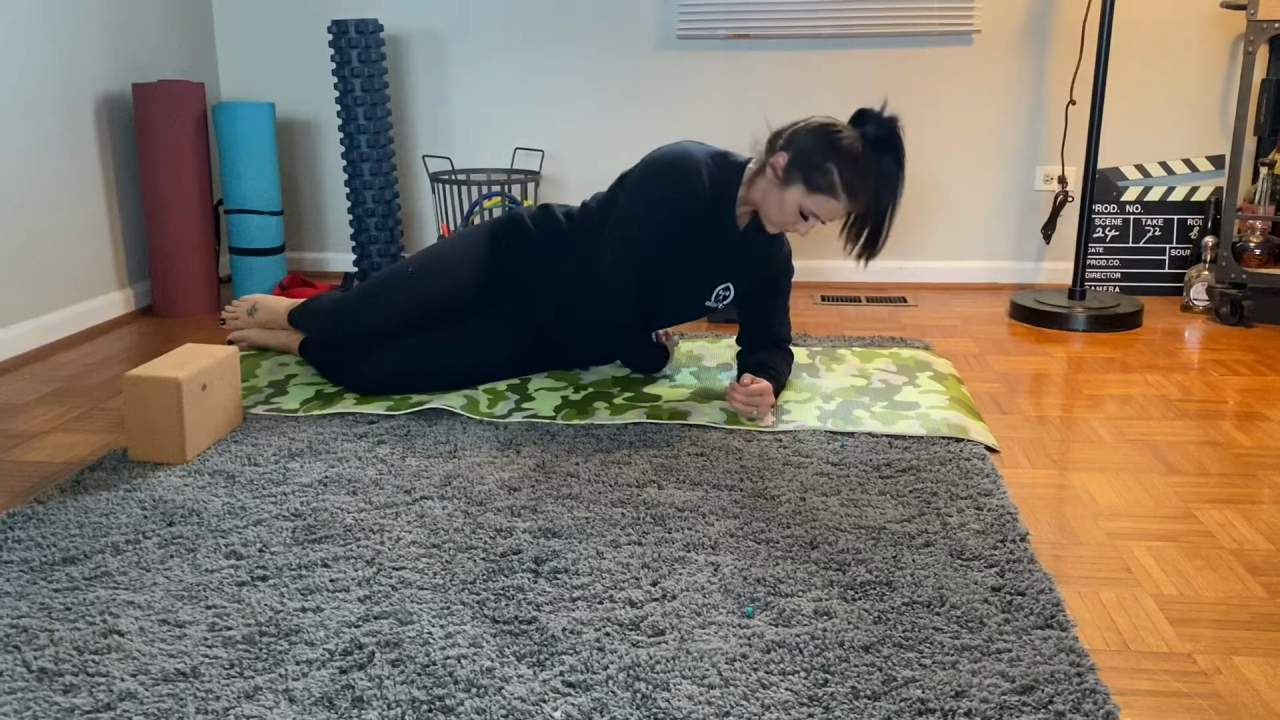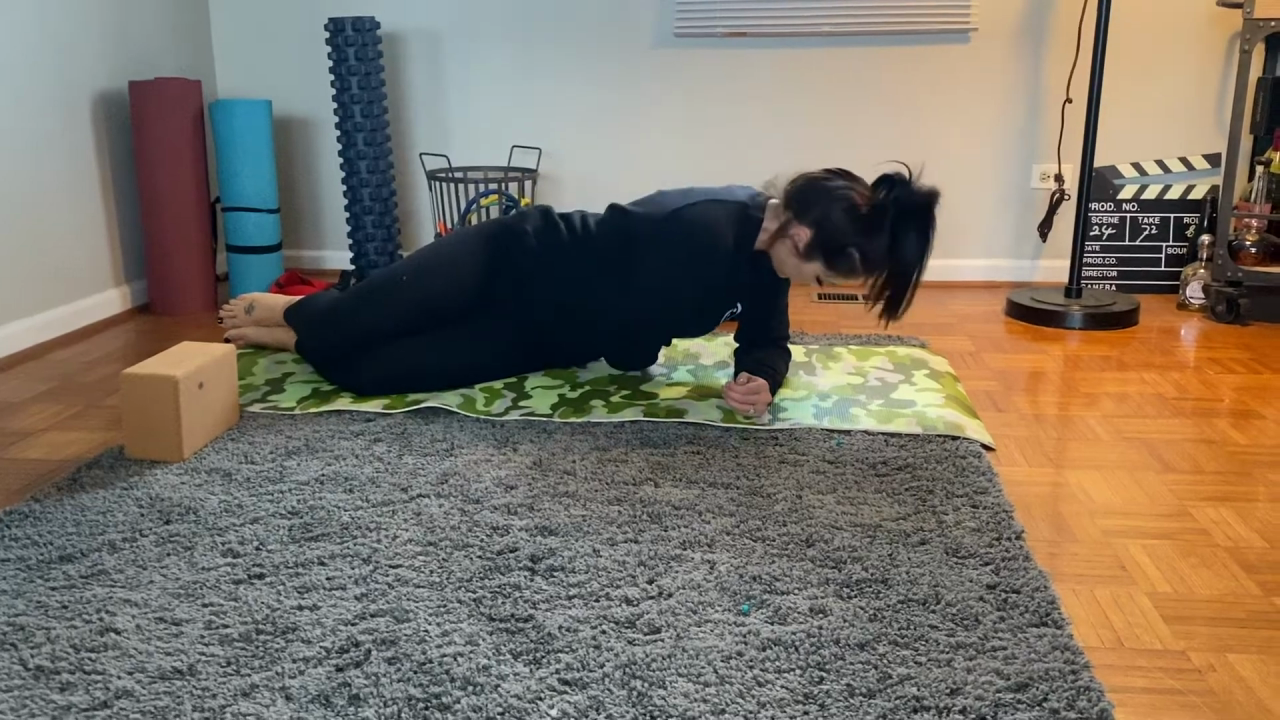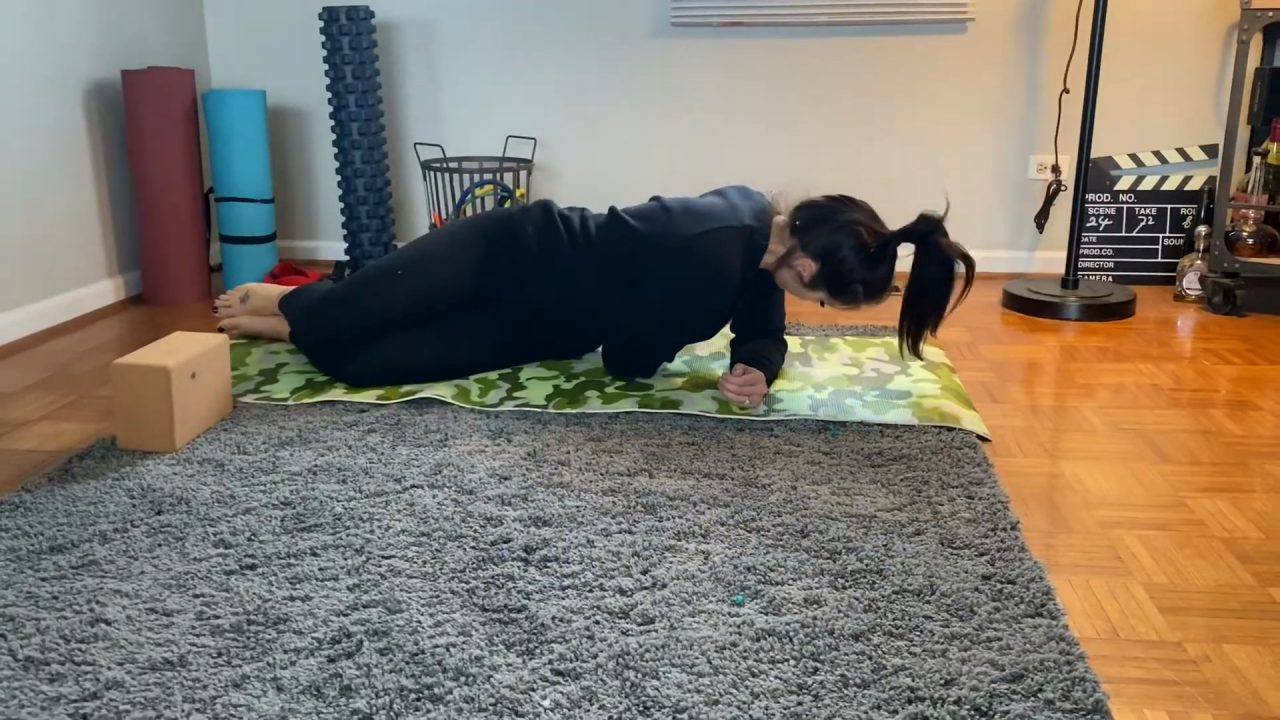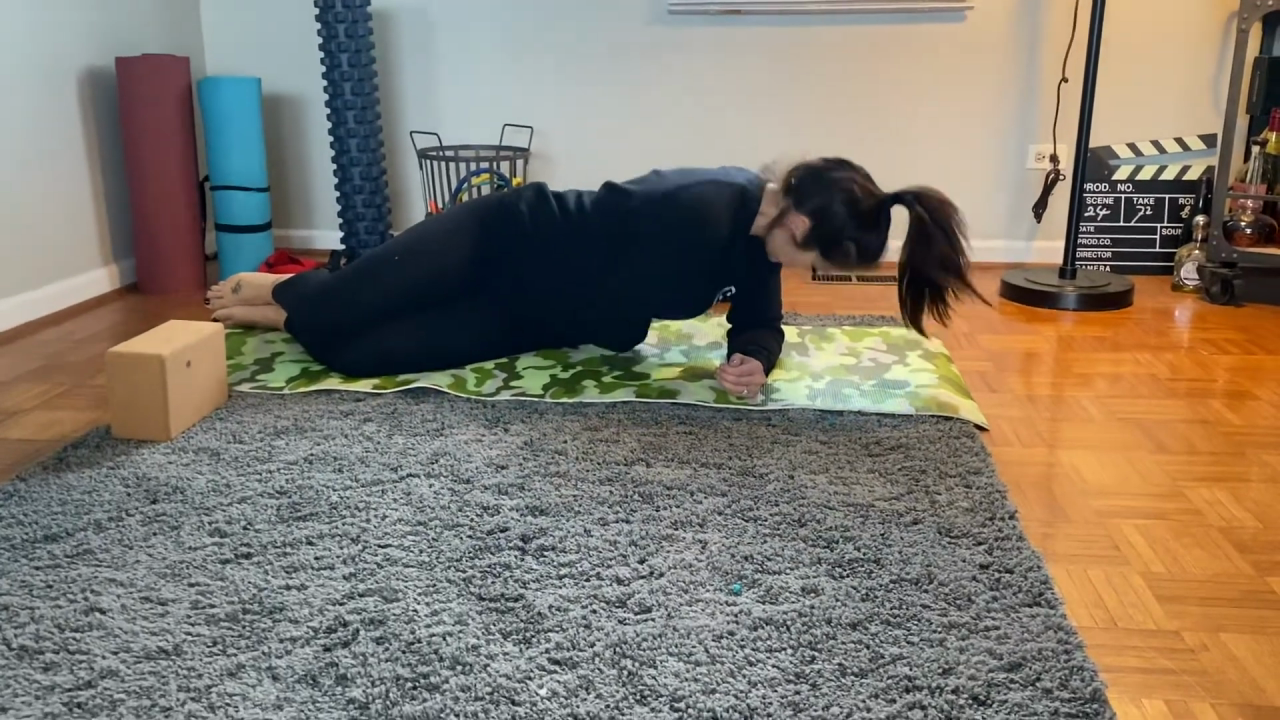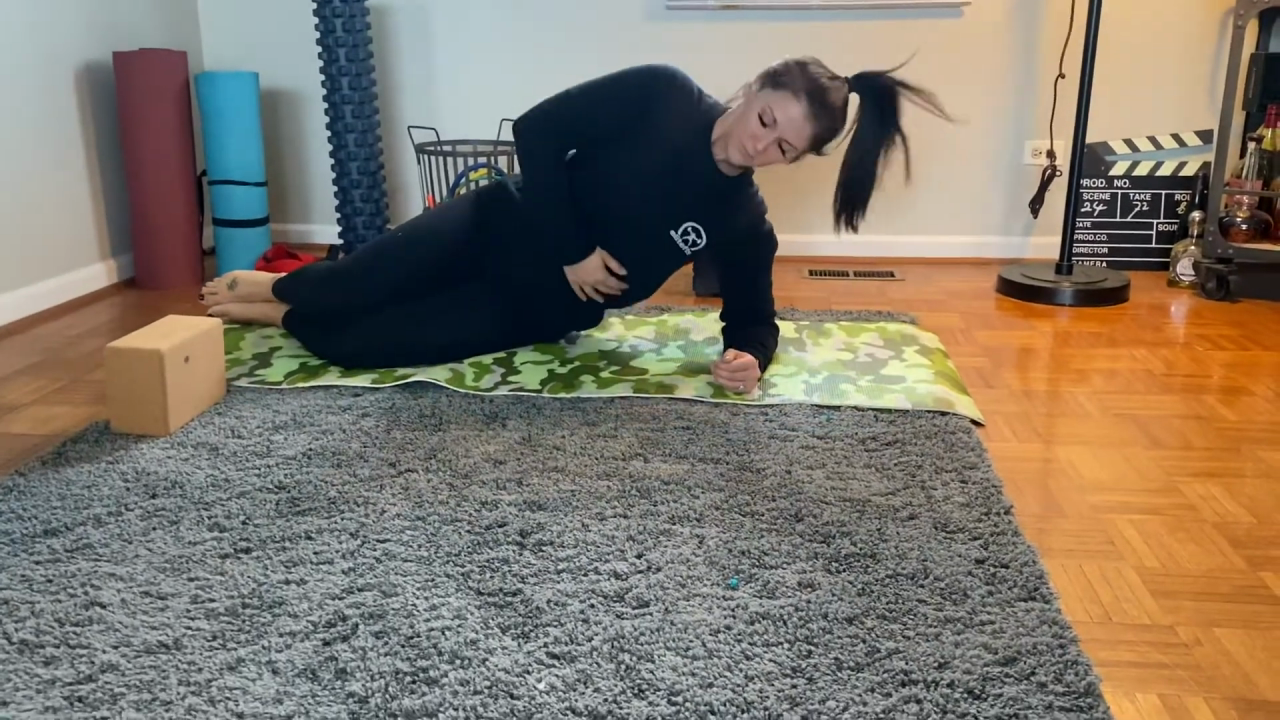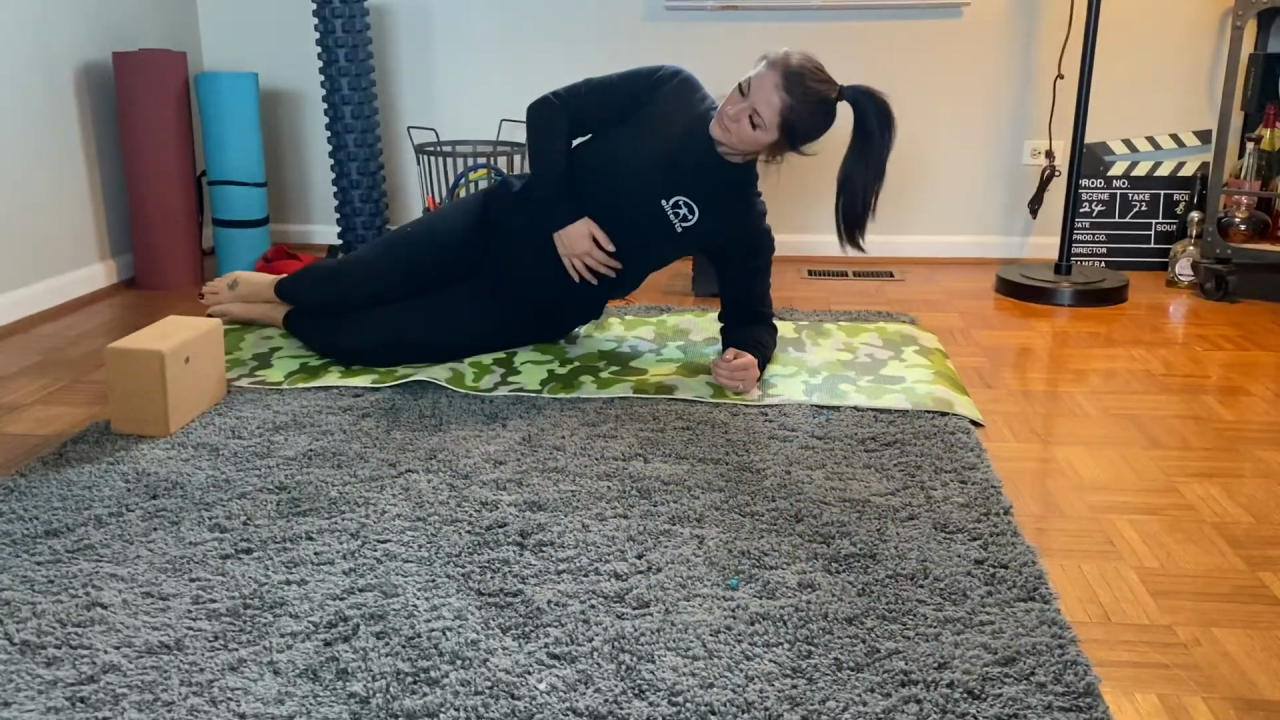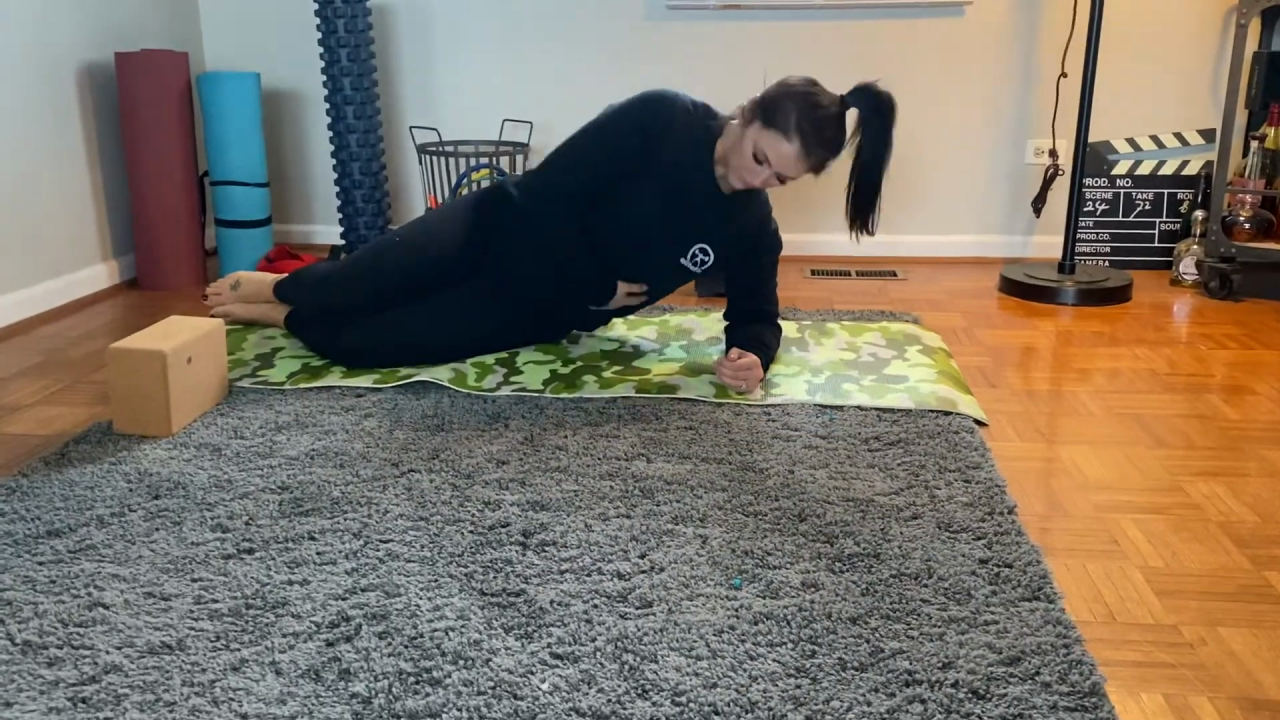
dt=0.7s
person 1, frame 1
left shoulder: (767, 257)
right shoulder: (681, 175)
left elbow: (770, 342)
right elbow: (609, 287)
left wrist: (762, 382)
right wrist: (651, 356)
left hip: (550, 342)
right hip: (509, 259)
left knee: (368, 373)
right knee: (353, 324)
left ankle: (290, 344)
right ankle: (289, 312)
person 1, frame 2
left shoulder: (764, 248)
right shoulder: (707, 232)
left elbow: (767, 342)
right elbow: (629, 343)
left wrist: (758, 380)
right wrist: (652, 351)
left hip: (544, 337)
right hip: (507, 262)
left knee: (364, 372)
right knee: (347, 327)
left ankle: (283, 336)
right ankle: (288, 312)
person 1, frame 3
left shoulder: (760, 223)
right shoulder: (712, 260)
left elbow: (763, 331)
right elbow: (629, 358)
left wrist: (754, 372)
right wrist: (659, 336)
right hip: (506, 253)
left knee: (361, 365)
right knee: (345, 316)
left ankle: (280, 324)
right ankle: (277, 302)
person 1, frame 4
left shoulder: (755, 228)
right shoulder: (705, 214)
left elbow: (758, 321)
right elbow: (613, 325)
left wrist: (750, 361)
right wrist: (645, 310)
left hip: (537, 318)
right hip: (499, 240)
left knee: (357, 355)
right knee: (341, 309)
left ankle: (273, 315)
right ankle: (273, 288)
person 1, frame 5
left shoulder: (743, 225)
right shoulder: (662, 94)
left elbow: (751, 315)
right elbow: (538, 127)
left wrist: (748, 358)
right wrist: (572, 250)
left hip: (537, 309)
right hip: (498, 223)
left knee: (359, 345)
right knee: (352, 285)
left ankle: (279, 317)
right ankle: (271, 285)
person 1, frame 6
left shoulder: (741, 221)
right shoulder: (672, 91)
left elbow: (752, 316)
right elbow: (551, 111)
left wrist: (746, 358)
right wrist: (562, 215)
left hip: (538, 307)
right hip: (502, 221)
left knee: (359, 341)
right knee: (355, 284)
left ankle: (279, 317)
right ankle: (272, 285)
person 1, frame 7
left shoulder: (752, 231)
right shoulder: (662, 119)
left elbow: (757, 316)
right elbow: (548, 190)
left wrist: (751, 356)
right wrist: (601, 287)
left hip: (540, 310)
right hip: (502, 225)
left knee: (360, 345)
right knee: (354, 287)
left ankle: (280, 317)
right ankle: (277, 286)
